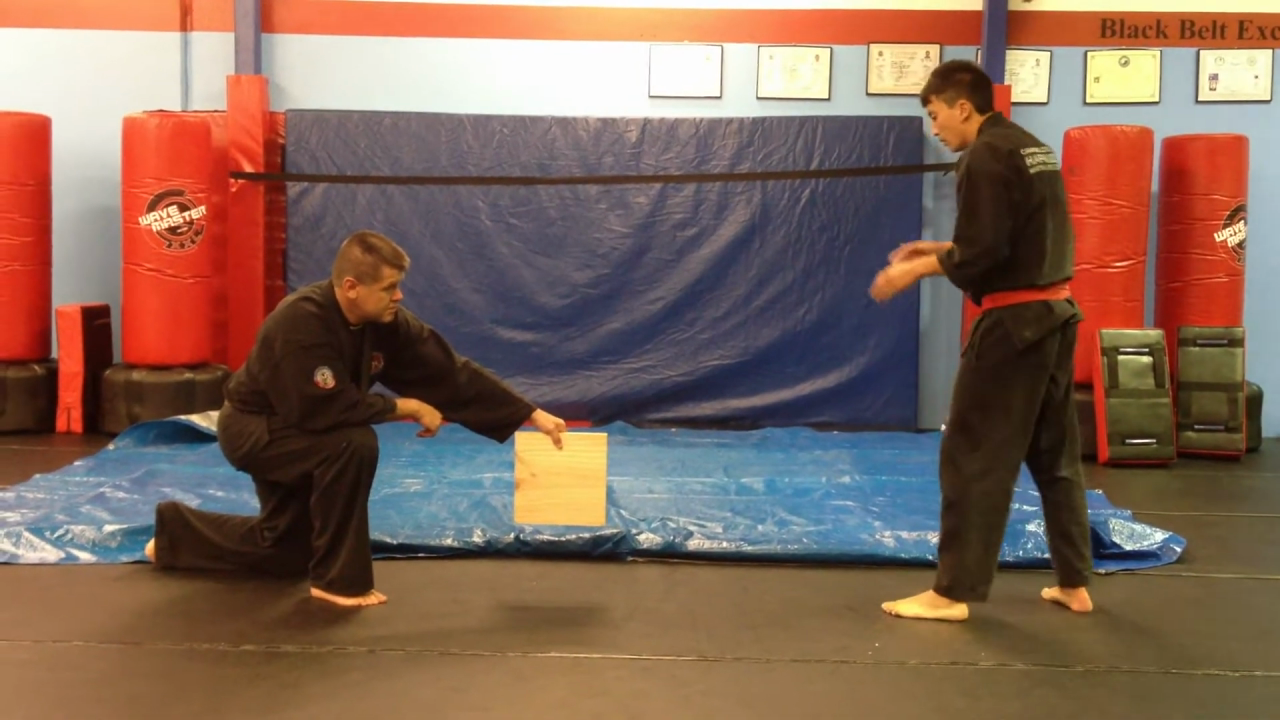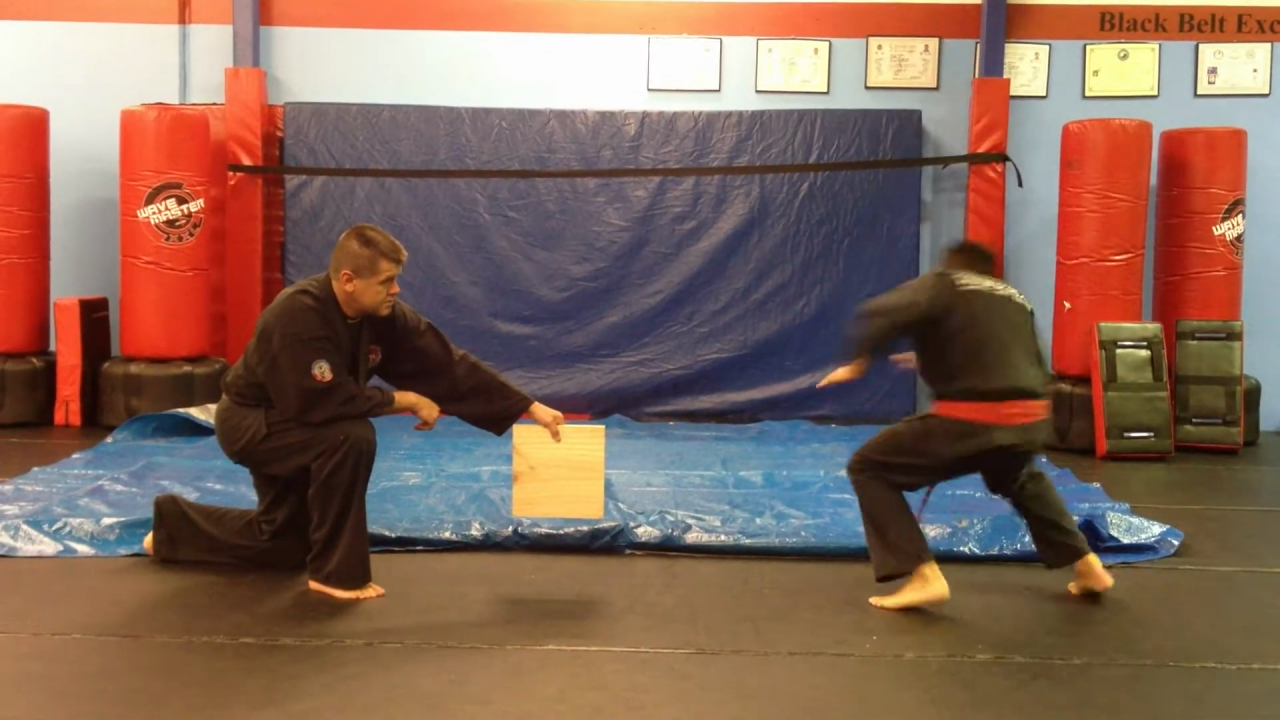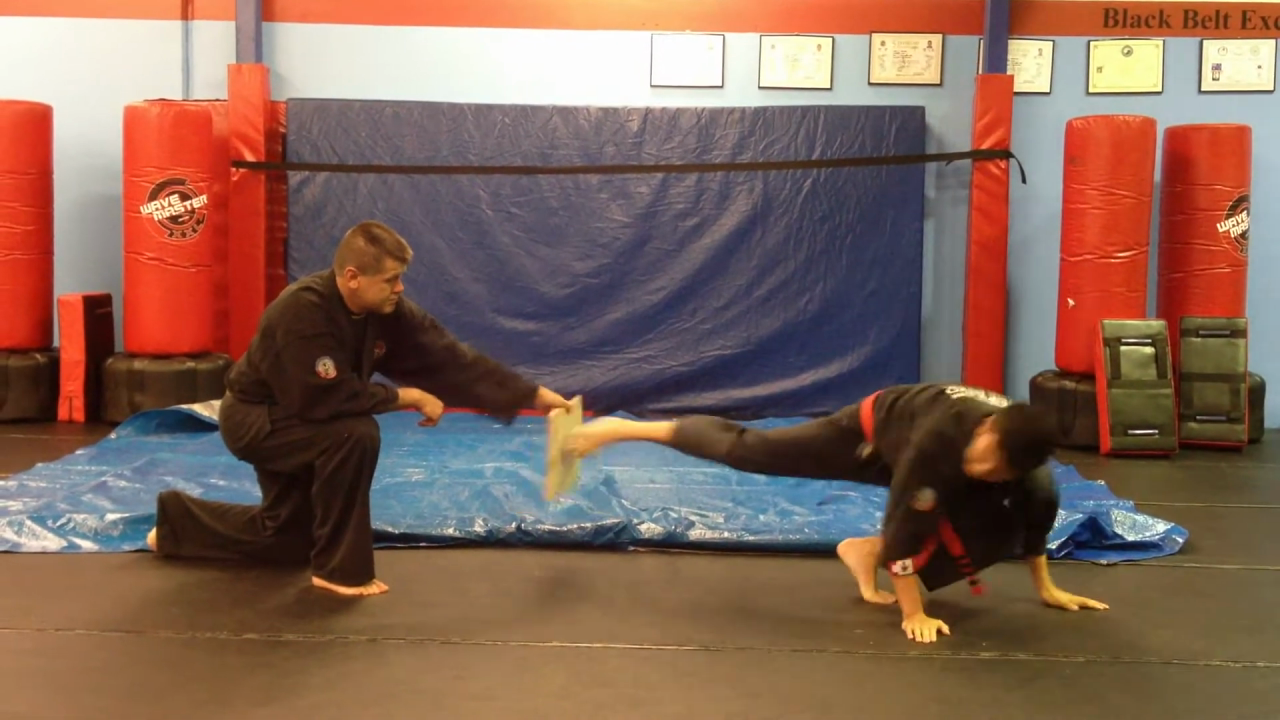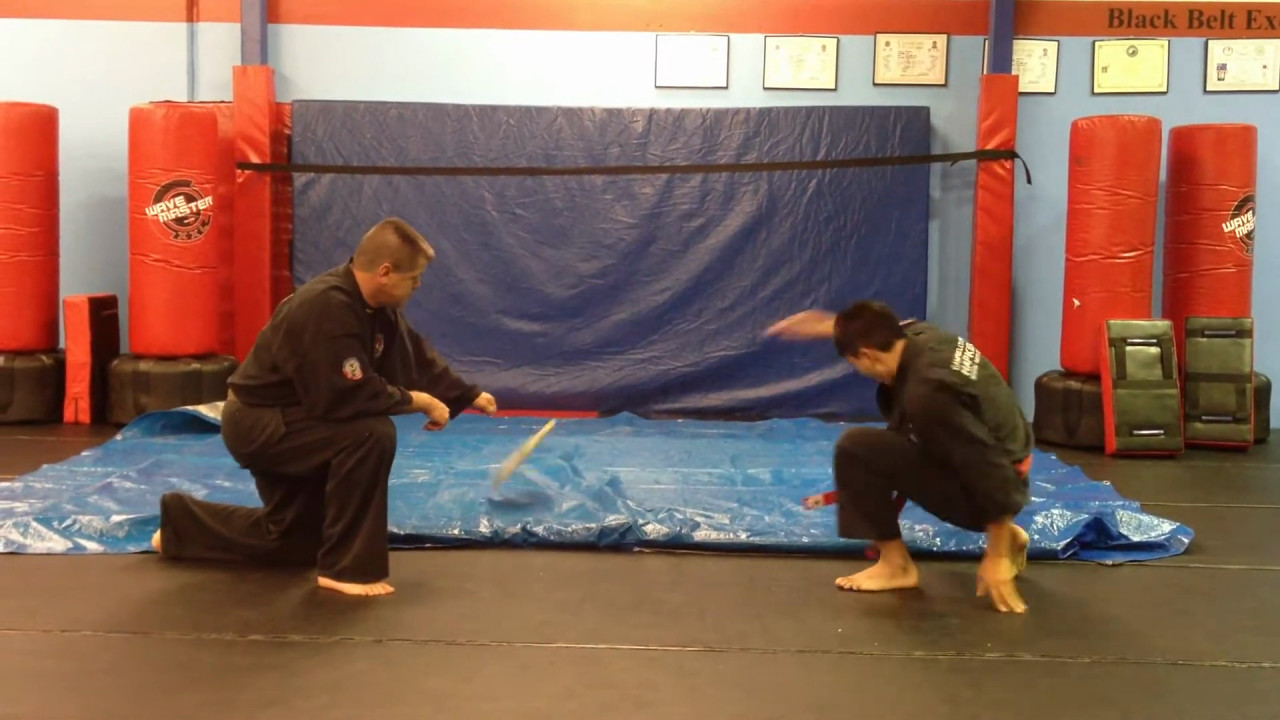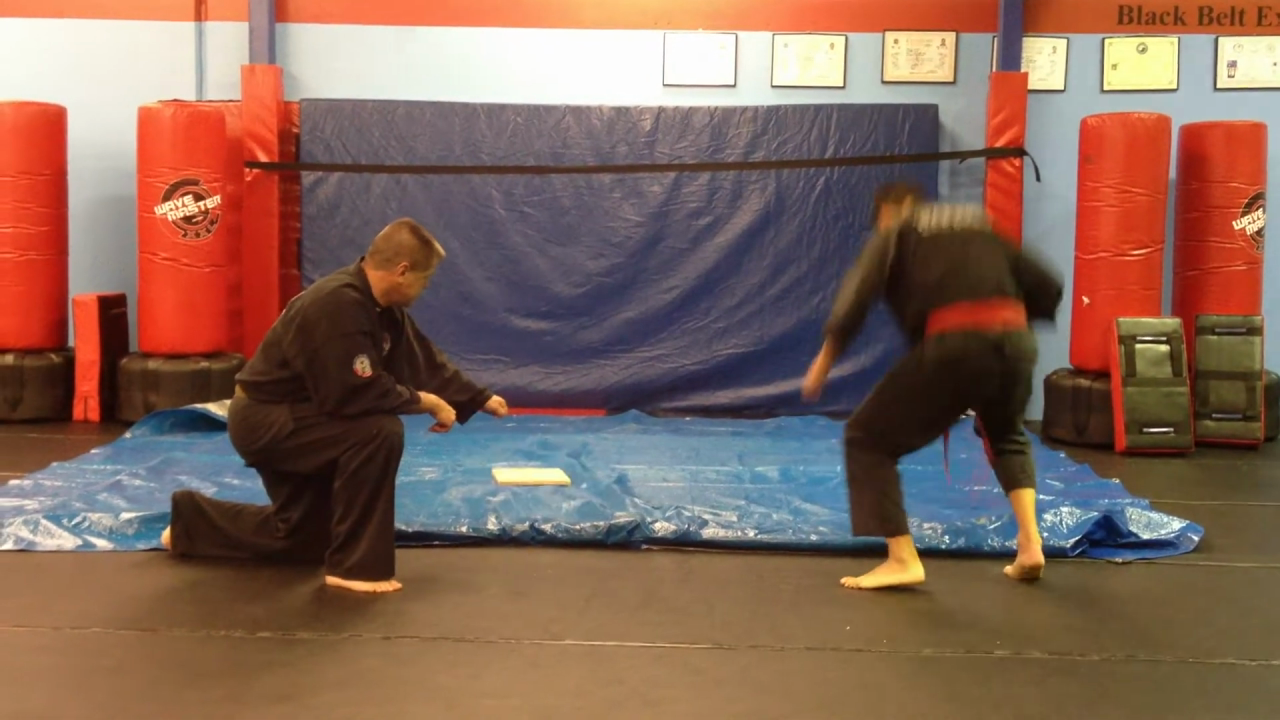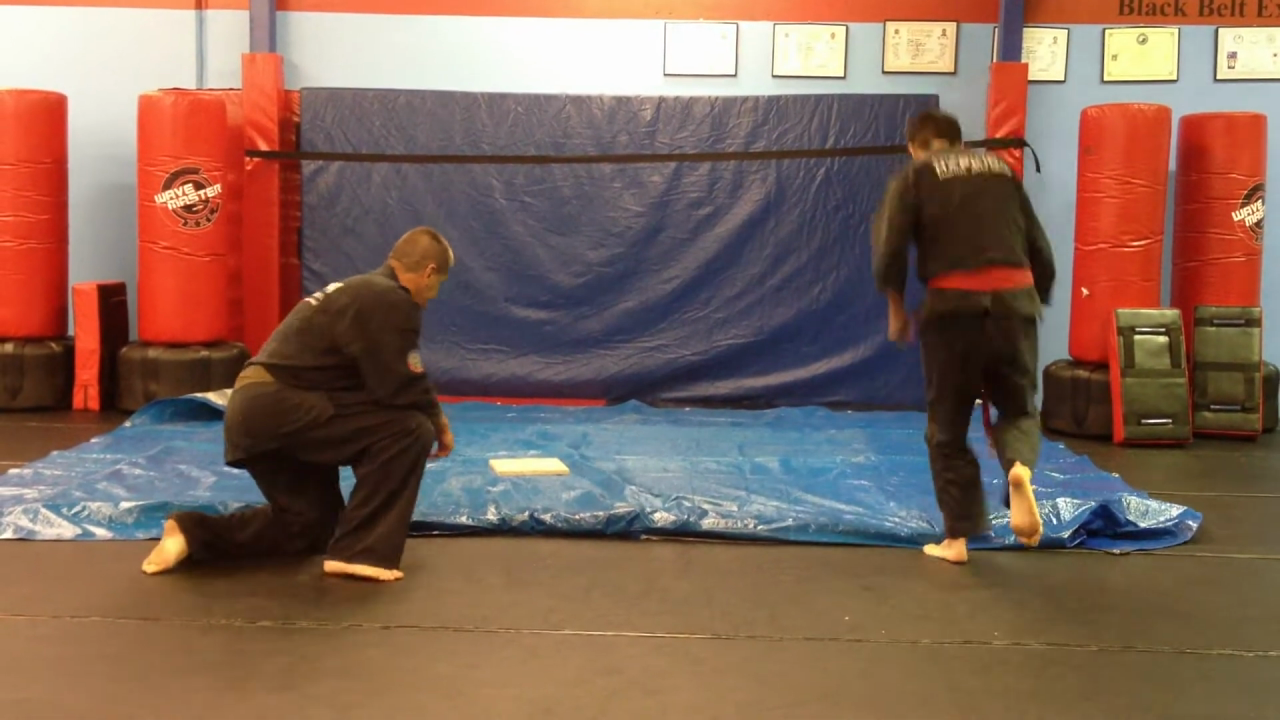
dt=0.5s
person 1, frame 1
left shoulder: (984, 156)
right shoulder: (1032, 149)
left elbow: (982, 251)
left wrist: (919, 267)
right wrist: (935, 252)
left hip: (1014, 321)
right hip: (1054, 312)
left knee: (974, 454)
right knee: (1055, 453)
left ankle: (953, 591)
right ankle: (1073, 582)
person 1, frame 2
left shoulder: (937, 286)
right shoulder: (1014, 302)
left elbow: (881, 319)
left wrist: (855, 366)
left hip: (971, 422)
right hip: (1028, 422)
left knee: (869, 470)
right knee: (1018, 479)
left ankle: (921, 576)
right ankle: (1085, 565)
person 1, frame 3
left shoulder: (1021, 462)
right shoulder: (940, 437)
left elbow: (1037, 517)
right elbow: (906, 517)
left wrist: (1045, 585)
right wrist: (912, 610)
right hip: (877, 429)
left knee: (1001, 534)
right knee: (749, 450)
left ankle: (867, 554)
right ankle: (627, 429)
person 1, frame 4
left shoulder: (927, 395)
right shoulder: (922, 337)
left elbow: (989, 471)
left wrist: (997, 561)
right wrist: (832, 325)
left knee: (855, 449)
left ankle: (896, 564)
right ankle: (1006, 534)
person 1, frame 5
left shoulder: (894, 233)
right shoulder: (980, 224)
left elbow: (855, 300)
right elbow: (1045, 286)
left wrist: (822, 363)
right wrist: (1028, 322)
left hip: (954, 347)
right hip: (1014, 345)
left knee: (866, 440)
right knee: (1007, 438)
left ankle: (900, 560)
right ankle: (1029, 543)
person 1, frame 6
left shoulder: (914, 177)
right shoulder: (1002, 171)
left elbow: (888, 254)
right elbow: (1041, 254)
left wrist: (896, 310)
left hip: (957, 305)
right hip: (1015, 299)
left knee: (948, 428)
right knee: (1017, 411)
left ankle: (957, 537)
right ankle: (1019, 471)
person 2, frame 1
left shoulder: (386, 322)
right shoulder: (301, 322)
left elbow: (451, 372)
right elbow: (326, 408)
left wrist: (531, 414)
right wrist: (407, 407)
left hip: (293, 430)
right hip: (254, 428)
left knee: (287, 550)
right knee: (354, 444)
left ankle: (175, 532)
right ankle: (338, 579)
person 2, frame 2
left shoulder: (383, 315)
right shoulder: (298, 315)
left elbow: (448, 366)
right elbow: (324, 402)
left wrist: (528, 407)
right wrist: (405, 401)
left hip: (290, 422)
right hip: (251, 422)
left knee: (285, 542)
right knee: (352, 438)
left ankle: (173, 525)
right ankle: (336, 572)
person 2, frame 3
left shoulder: (387, 310)
right shoulder: (302, 309)
left elbow: (450, 358)
right elbow: (324, 397)
left wrist: (533, 394)
right wrist: (407, 396)
left hip: (289, 419)
right hip: (253, 418)
left knee: (291, 535)
right knee: (354, 434)
left ankle: (176, 520)
right ankle: (339, 570)
person 2, frame 4
left shoulder: (375, 305)
right shoulder: (326, 309)
left elbow: (415, 359)
right elbow: (348, 398)
left wrist: (468, 395)
right wrist: (418, 401)
left hip: (281, 423)
right hip: (258, 422)
left knee: (296, 537)
right knee: (372, 434)
left ankle: (181, 523)
right ankle: (346, 568)
person 2, frame 5
left shoulder: (380, 305)
right shoulder: (339, 306)
left elbow: (423, 362)
right elbow: (355, 395)
left wrist: (481, 399)
right wrist: (427, 403)
left hip: (285, 420)
right hip: (265, 420)
left knee: (306, 534)
right knee: (379, 433)
left ankle: (189, 522)
right ankle: (353, 566)
person 2, frame 6
left shoulder: (364, 293)
right shoulder: (391, 302)
left elbow: (382, 380)
right elbow: (401, 388)
left wrist: (428, 415)
right wrist: (438, 422)
left hip: (257, 407)
right hip: (282, 408)
left knee: (309, 526)
right knee: (410, 429)
left ankle: (191, 533)
right ankle: (359, 552)
